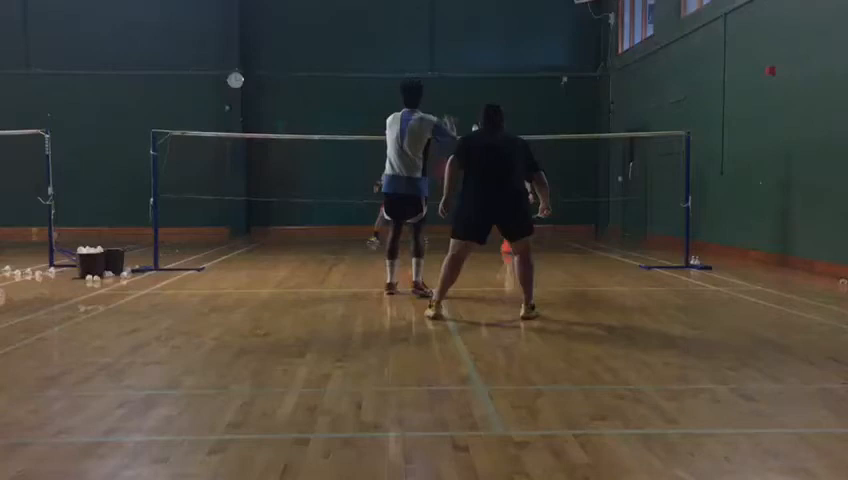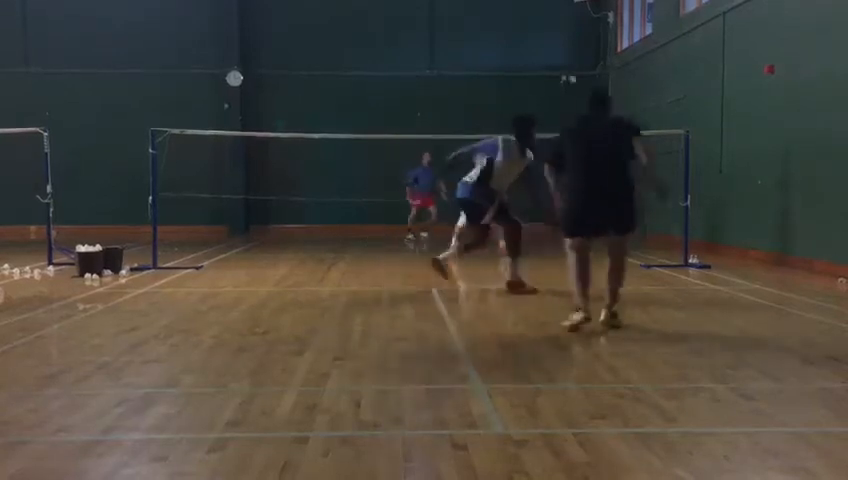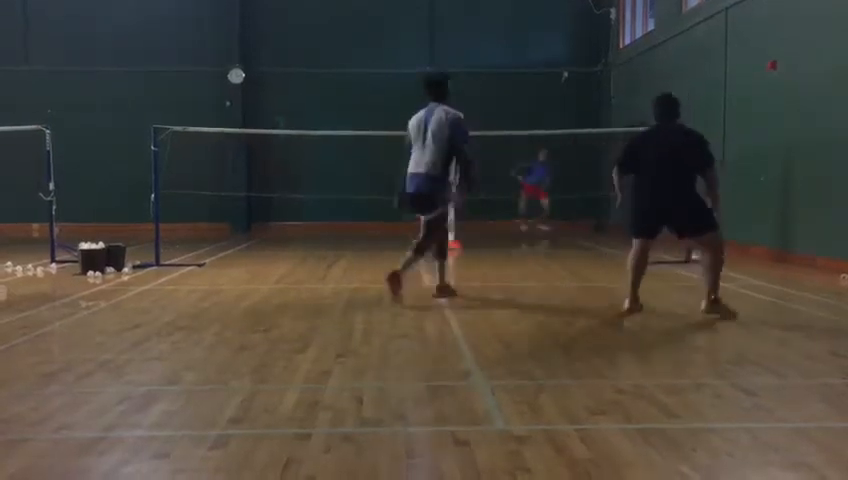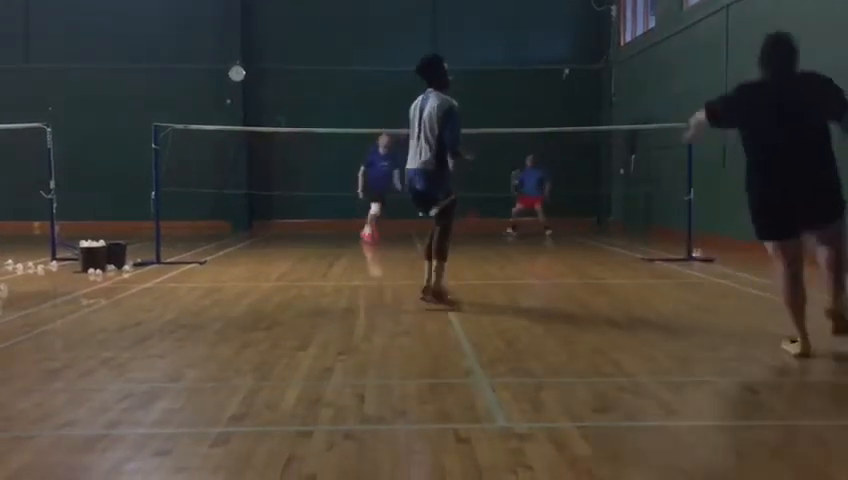
dt=1s
person 1, frame 1
left shoulder: (470, 141)
right shoulder: (519, 144)
left elbow: (453, 164)
right elbow: (538, 177)
left wrist: (446, 196)
right wrist: (545, 202)
left hip: (475, 203)
right hip: (513, 203)
left knee: (456, 255)
right knee: (523, 253)
left ankle: (436, 304)
right ankle: (528, 305)
person 1, frame 2
left shoulder: (571, 133)
right shoulder: (621, 126)
left elbow: (553, 169)
right elbow: (638, 145)
left wrist: (560, 197)
left hip: (581, 197)
right hip: (618, 196)
left knee: (577, 253)
right knee: (617, 254)
left ankle: (582, 308)
right ankle: (609, 311)
person 1, frame 3
left shoulder: (640, 140)
right shoulder: (693, 138)
left elbow: (619, 170)
right elbow: (709, 173)
left wrist: (621, 196)
right wrist: (714, 200)
left hip: (645, 201)
right hip: (681, 201)
left knee: (639, 248)
right knee: (714, 245)
left ankle: (632, 299)
right ankle: (711, 299)
person 1, frame 4
left shoulder: (745, 96)
right shoulder: (819, 86)
left elbow: (700, 119)
left wrist: (692, 131)
left hip: (770, 191)
right hip: (819, 184)
left knee: (787, 262)
left ankle: (801, 337)
person 2, frame 1
left shoulder: (390, 120)
right shoulder: (428, 122)
right elbow: (452, 139)
right wrist: (450, 125)
left hip: (391, 183)
right hip: (414, 184)
left knee: (395, 231)
right knee: (417, 233)
left ankle: (391, 282)
right ankle: (417, 281)
person 2, frame 2
left shoulder: (528, 156)
right shoulder: (500, 144)
right elbow: (469, 150)
left hip: (488, 195)
right hip: (475, 192)
left knee: (481, 236)
right knee: (513, 227)
left ankle: (441, 259)
right ankle: (513, 280)
person 2, frame 3
left shoulder: (415, 119)
right shoulder: (454, 118)
right elbow: (461, 156)
left wrist: (404, 192)
right wrist: (468, 183)
left hip: (414, 180)
right hip: (435, 181)
left knee: (439, 230)
right knee: (431, 233)
left ankle: (442, 283)
right ankle: (398, 273)
person 2, frame 4
left shoulder: (416, 105)
right shoulder: (446, 105)
right elbow: (450, 146)
right wrist: (465, 158)
left hip: (414, 173)
right hip: (432, 173)
left knee: (438, 228)
right knee: (443, 227)
left ankle: (431, 285)
right ankle: (436, 286)
